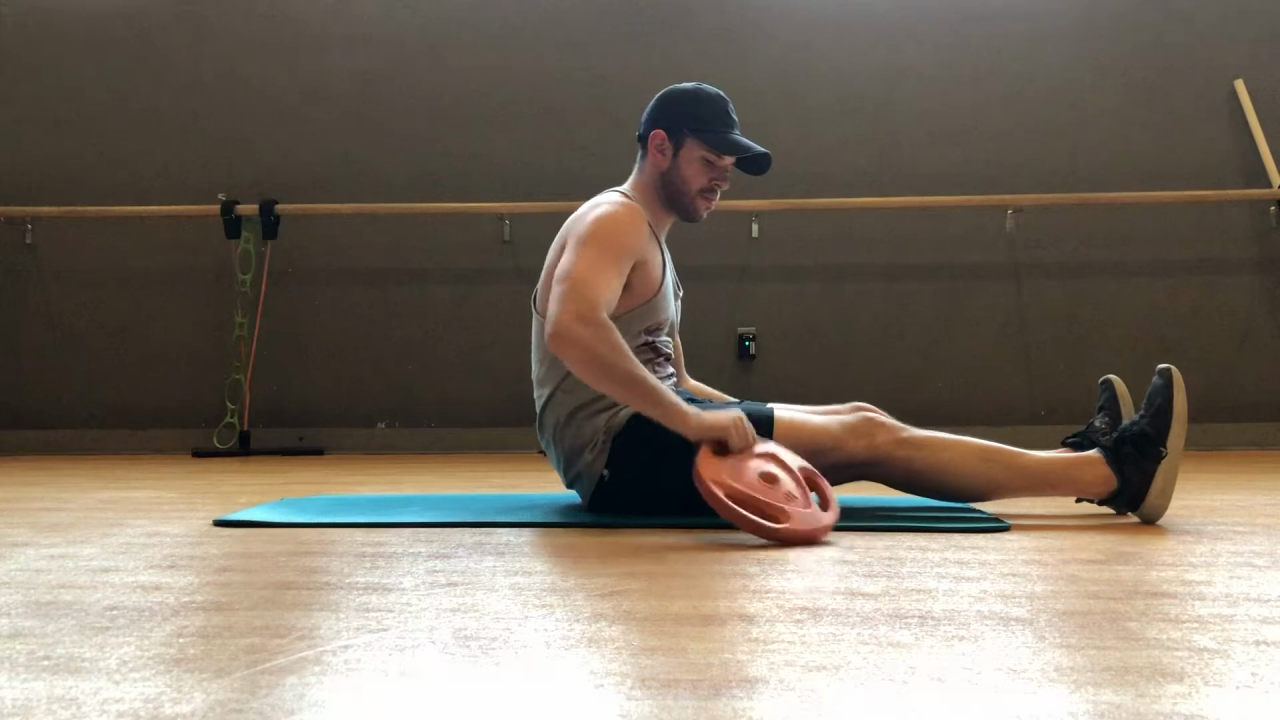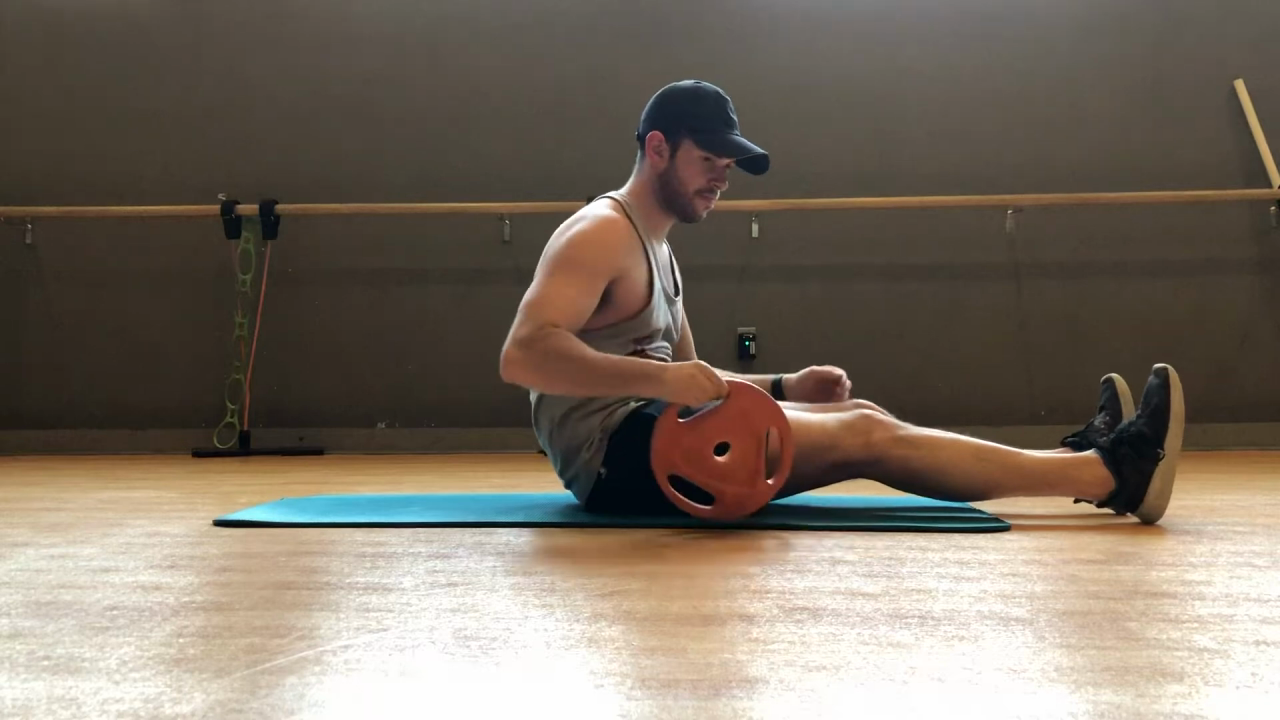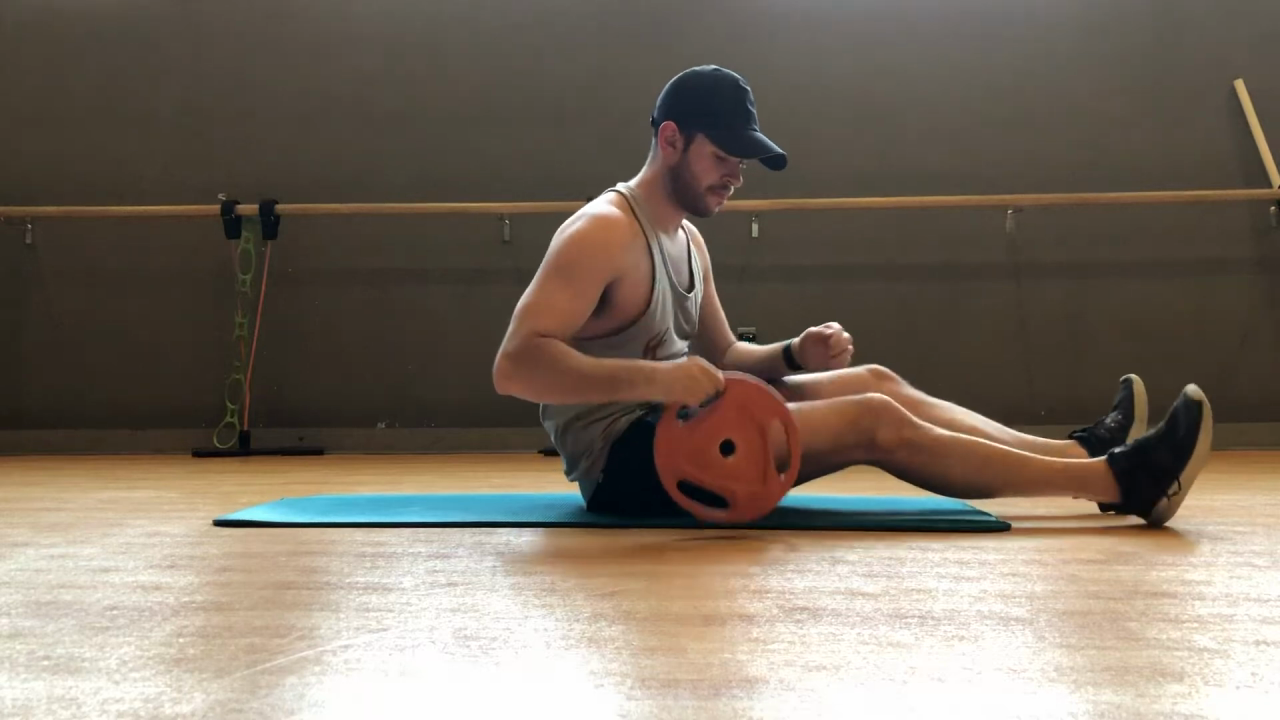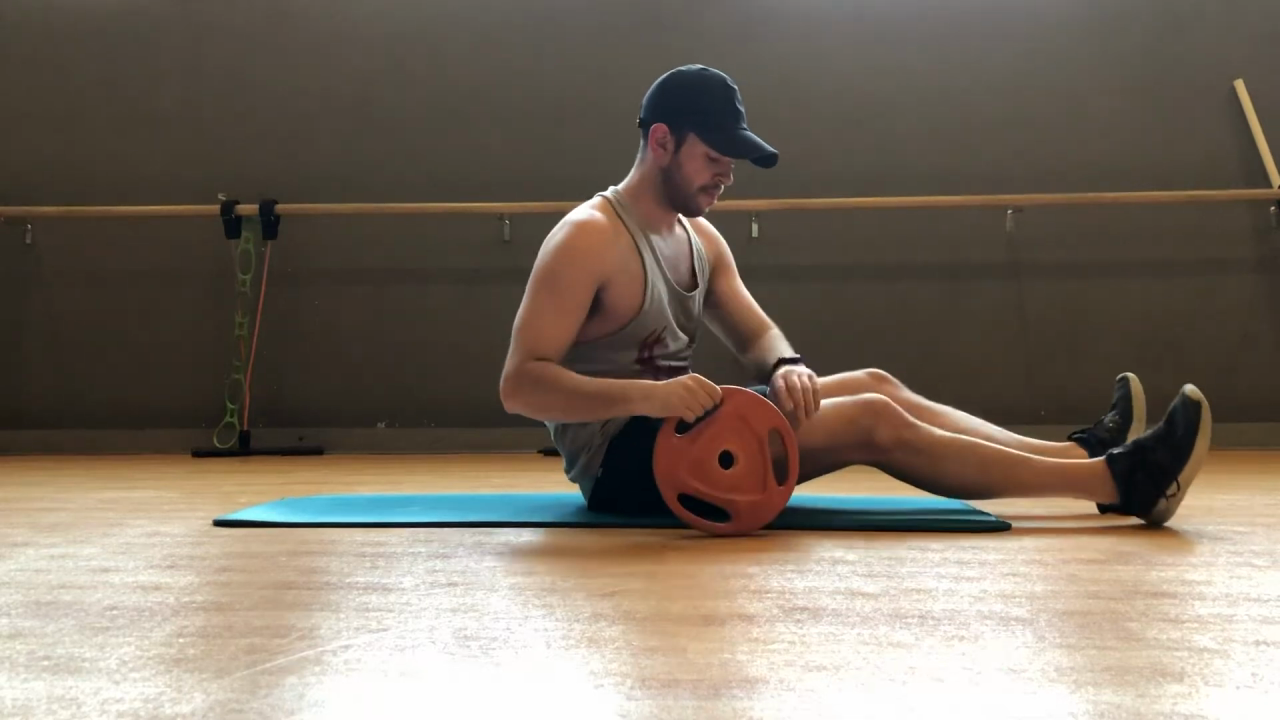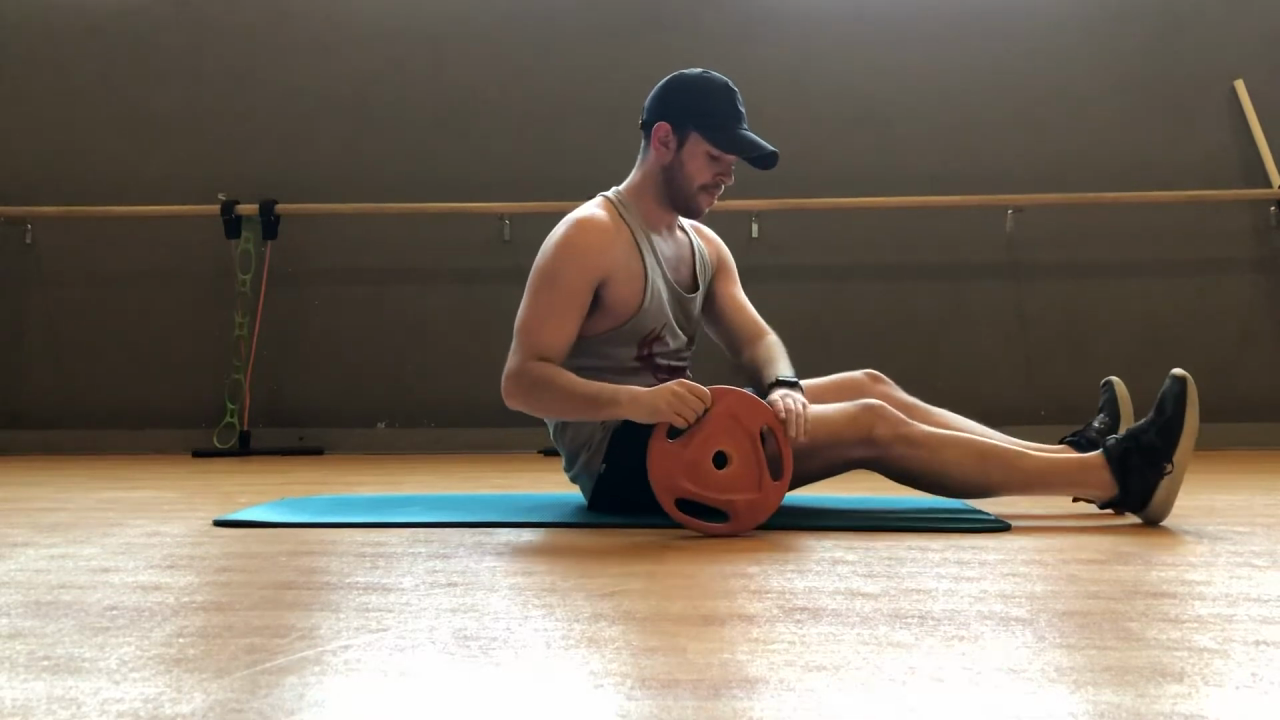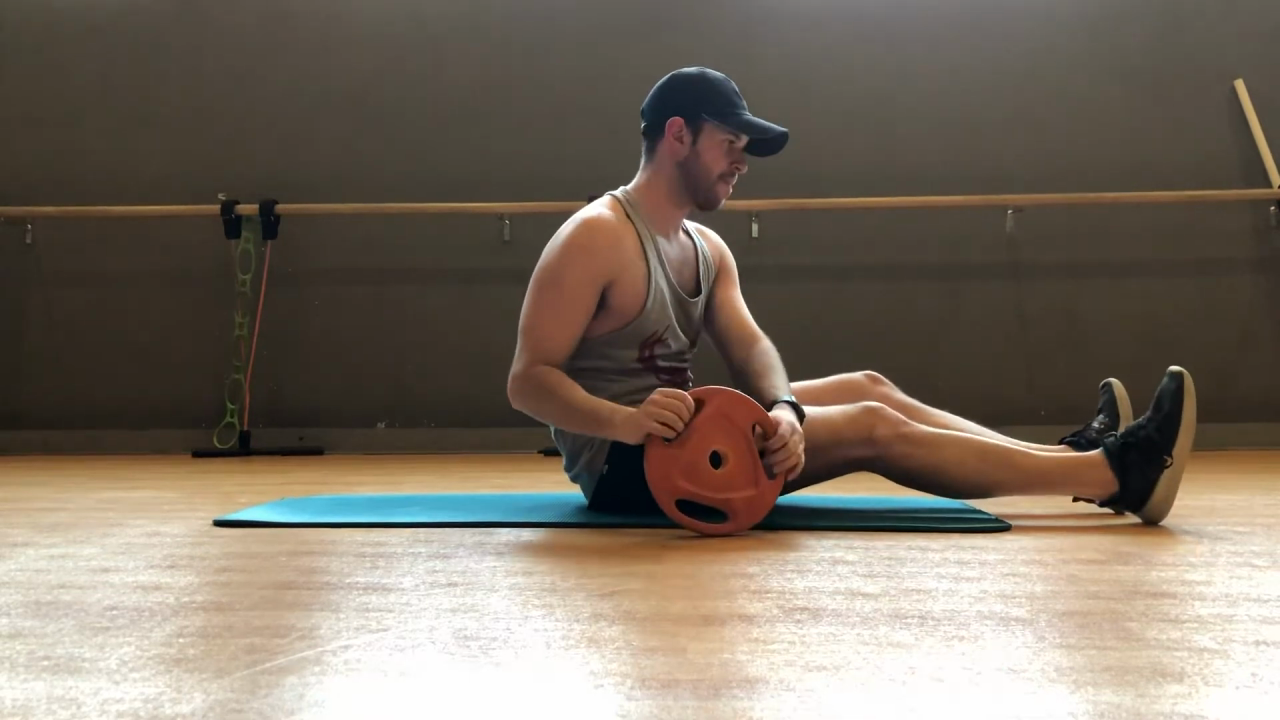
dt=0.4s
person 1, frame 1
left shoulder: (648, 243)
right shoulder: (613, 222)
right elbow: (567, 329)
left wrist: (770, 420)
right wrist: (687, 419)
left hip: (638, 441)
right hip: (617, 453)
left knee: (858, 420)
right knee: (866, 439)
left ankle: (1080, 459)
right ankle: (1112, 473)
person 1, frame 2
left shoulder: (655, 249)
right shoulder: (601, 234)
left elbow: (690, 376)
right elbow: (521, 355)
left wrist: (784, 386)
right wrist: (659, 380)
left hip: (646, 438)
right hip: (616, 453)
left knee: (859, 418)
right knee: (865, 437)
left ankle: (1082, 459)
right ankle: (1110, 473)
person 1, frame 3
left shoulder: (686, 239)
right shoulder: (603, 233)
left elbow: (721, 358)
right elbow: (514, 366)
left wrist: (797, 354)
right wrist: (652, 377)
right hip: (624, 456)
left knee: (876, 385)
right knee: (875, 422)
left ankle: (1082, 453)
right ankle: (1119, 481)
person 1, frame 4
left shoulder: (698, 238)
right shoulder: (588, 239)
left elbow: (755, 333)
right elbow: (520, 385)
left wrist: (785, 367)
right wrist: (647, 395)
right hip: (621, 459)
left knee: (874, 386)
right knee: (871, 424)
left ankle: (1083, 455)
right ankle: (1117, 481)
person 1, frame 5
left shoulder: (702, 244)
right shoulder: (588, 238)
left elbow: (757, 342)
right elbow: (520, 381)
left wrist: (783, 390)
right wrist: (635, 401)
left hip: (672, 437)
right hip: (622, 459)
left knee: (868, 387)
right knee: (870, 426)
left ankle: (1077, 457)
right ankle: (1114, 476)
person 1, frame 6
left shoulder: (706, 248)
right shoulder: (595, 239)
left elbow: (751, 350)
right elbow: (528, 382)
left wrist: (784, 411)
right wrist: (624, 420)
left hip: (674, 434)
right hip: (622, 461)
left knee: (866, 389)
right knee: (871, 429)
left ankle: (1074, 457)
right ankle: (1115, 473)
